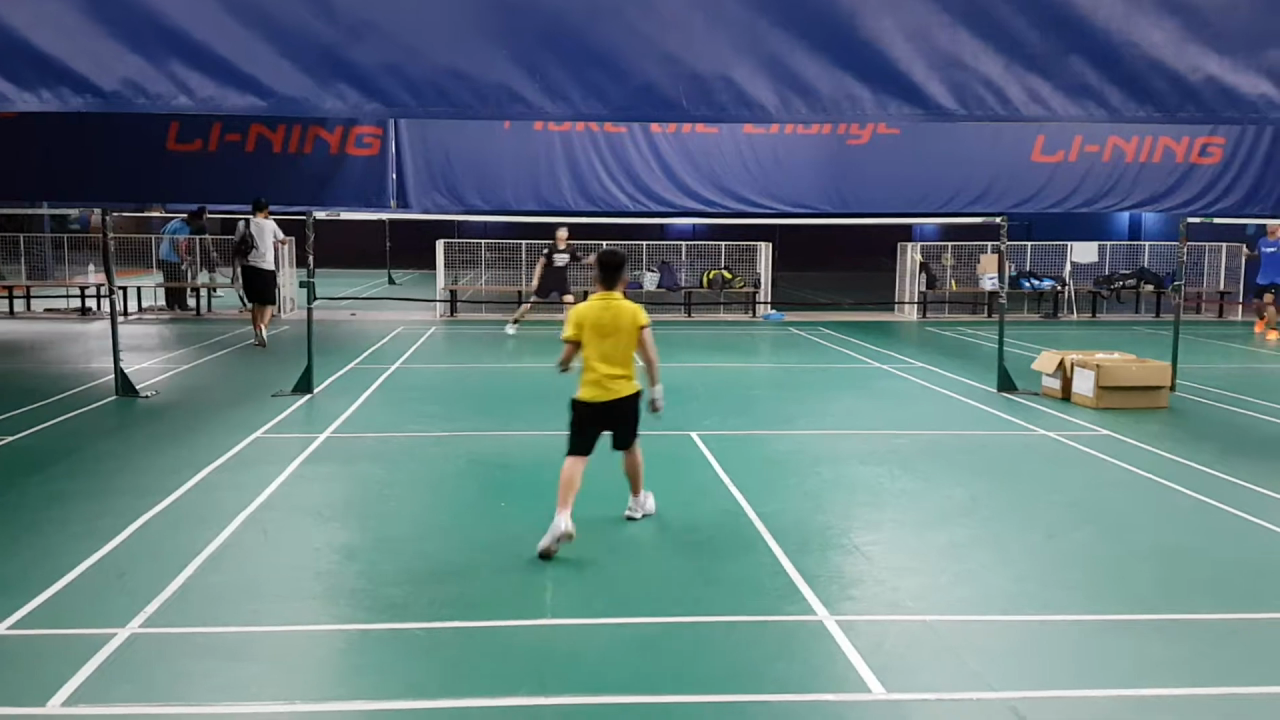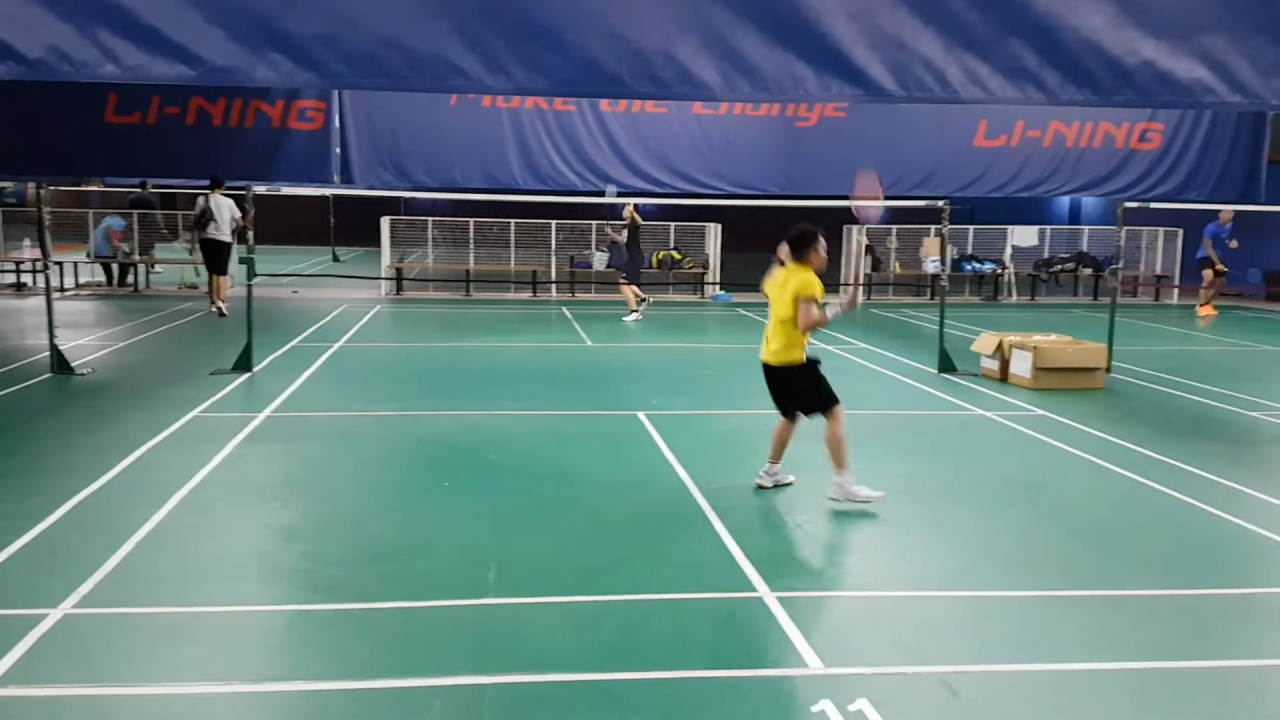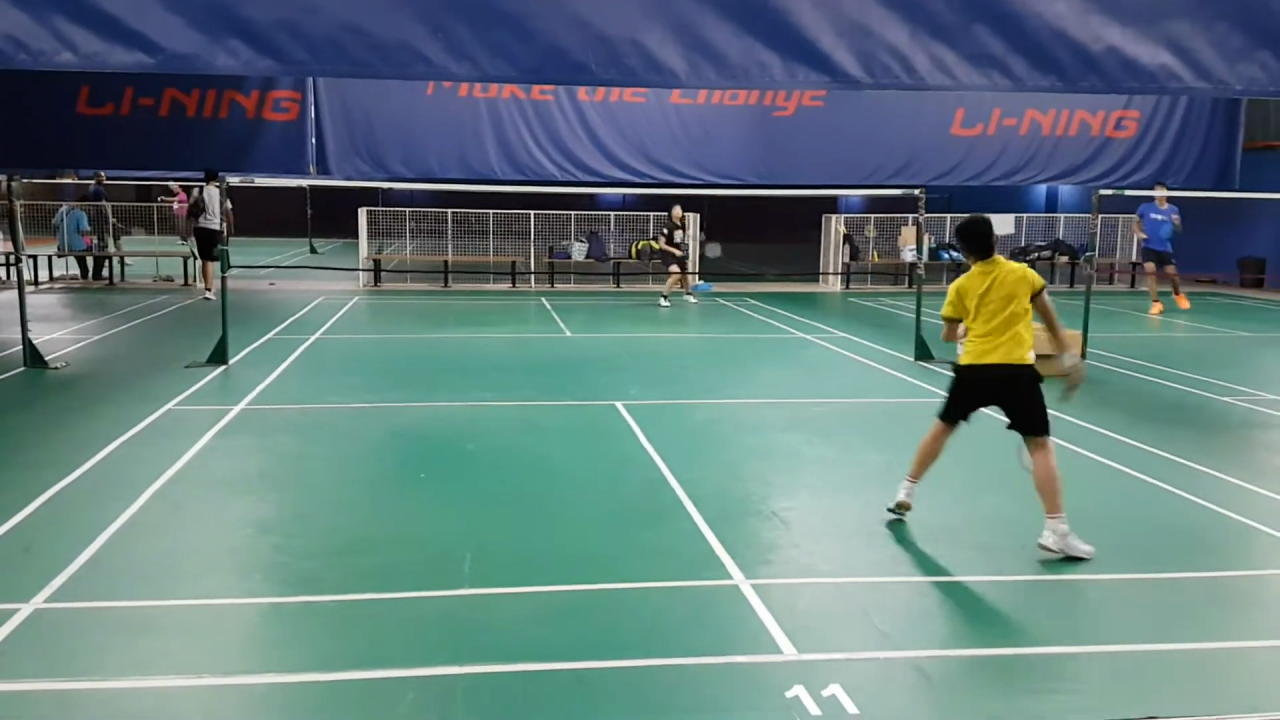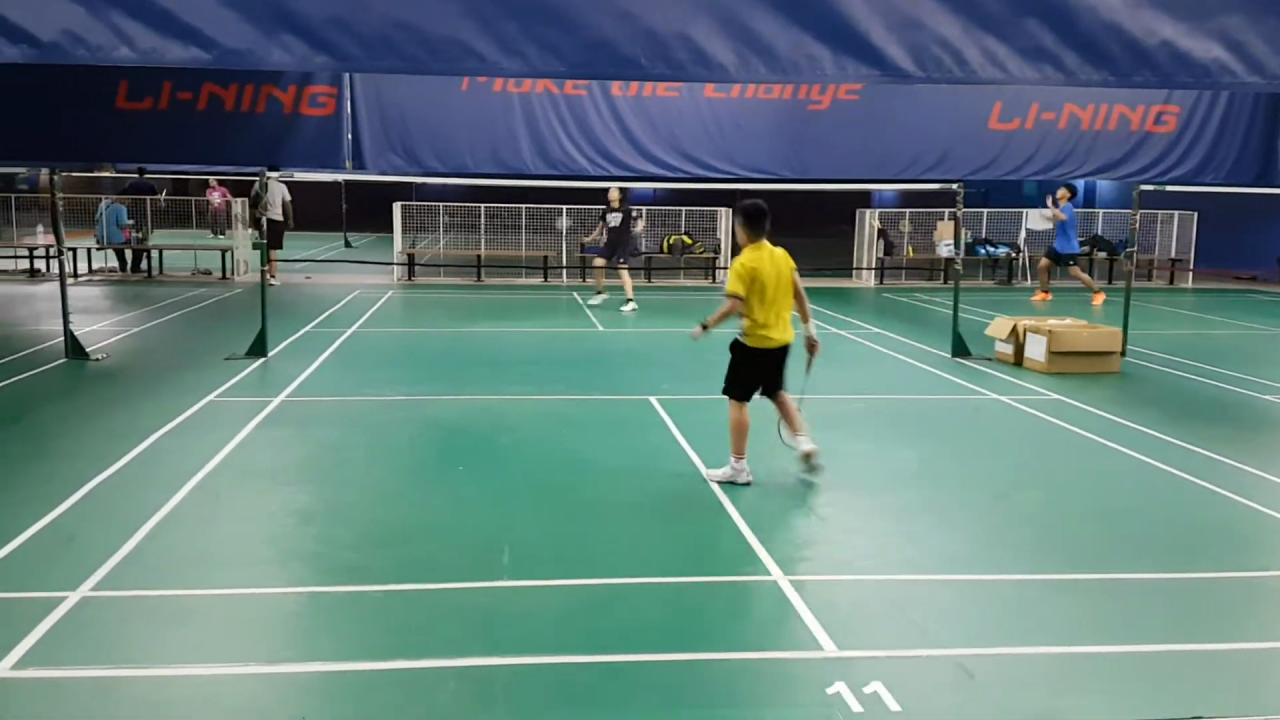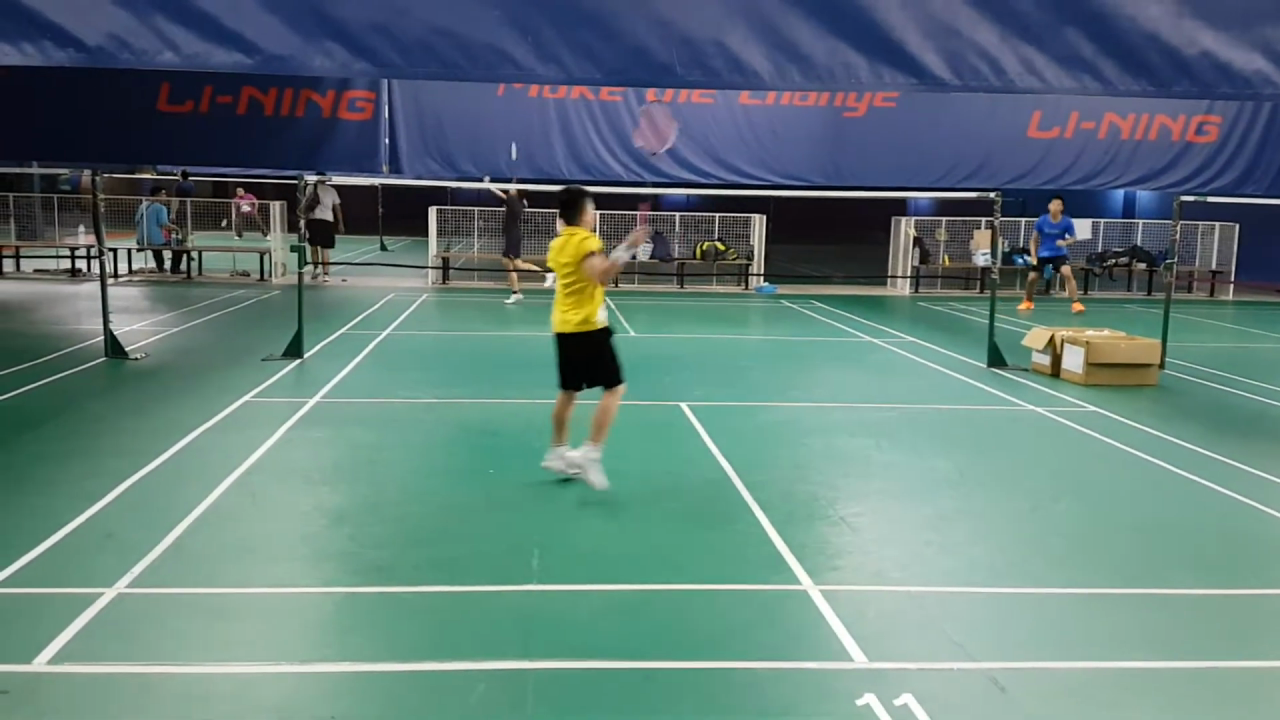
dt=1s
person 1, frame 1
left shoulder: (581, 311)
right shoulder: (635, 312)
left elbow: (567, 356)
right elbow: (649, 356)
left wrist: (562, 365)
right wrist: (656, 392)
left hip: (589, 397)
right hip: (625, 394)
left knee: (575, 459)
right knee: (630, 445)
left ankle: (562, 521)
right ankle: (638, 502)
person 1, frame 2
left shoulder: (780, 275)
right shoulder: (808, 281)
left elbow: (766, 288)
right elbow: (807, 323)
left wrist: (780, 261)
right wrist: (837, 310)
left hip: (772, 359)
right hip: (791, 361)
left knee: (792, 416)
right knee: (835, 414)
left ankle: (770, 472)
right ankle: (842, 483)
person 1, frame 3
left shoulder: (961, 286)
right shoulder: (1024, 274)
left elbow: (947, 334)
right elbow: (1049, 317)
left wrist: (959, 332)
right wrist: (1068, 354)
left hip: (974, 368)
right hip: (1017, 368)
left knee: (943, 427)
right knee: (1039, 446)
left ankle: (906, 493)
right ankle: (1054, 529)
person 1, frame 4
left shoulder: (742, 264)
right shoulder: (784, 257)
left elbow: (734, 307)
right elbow: (801, 297)
left wrist: (706, 326)
right wrist: (809, 332)
left hip: (754, 343)
right hip: (782, 340)
left knee: (737, 402)
right knee: (778, 394)
left ankle: (738, 468)
right ankle: (805, 442)
person 1, frame 5
left shoulder: (558, 246)
right shoulder: (587, 242)
right elbow: (603, 274)
right wrist: (627, 248)
left hip: (564, 330)
right hip: (588, 328)
left knee: (568, 393)
right knee: (613, 390)
left ankle: (557, 453)
right ankle: (590, 456)
